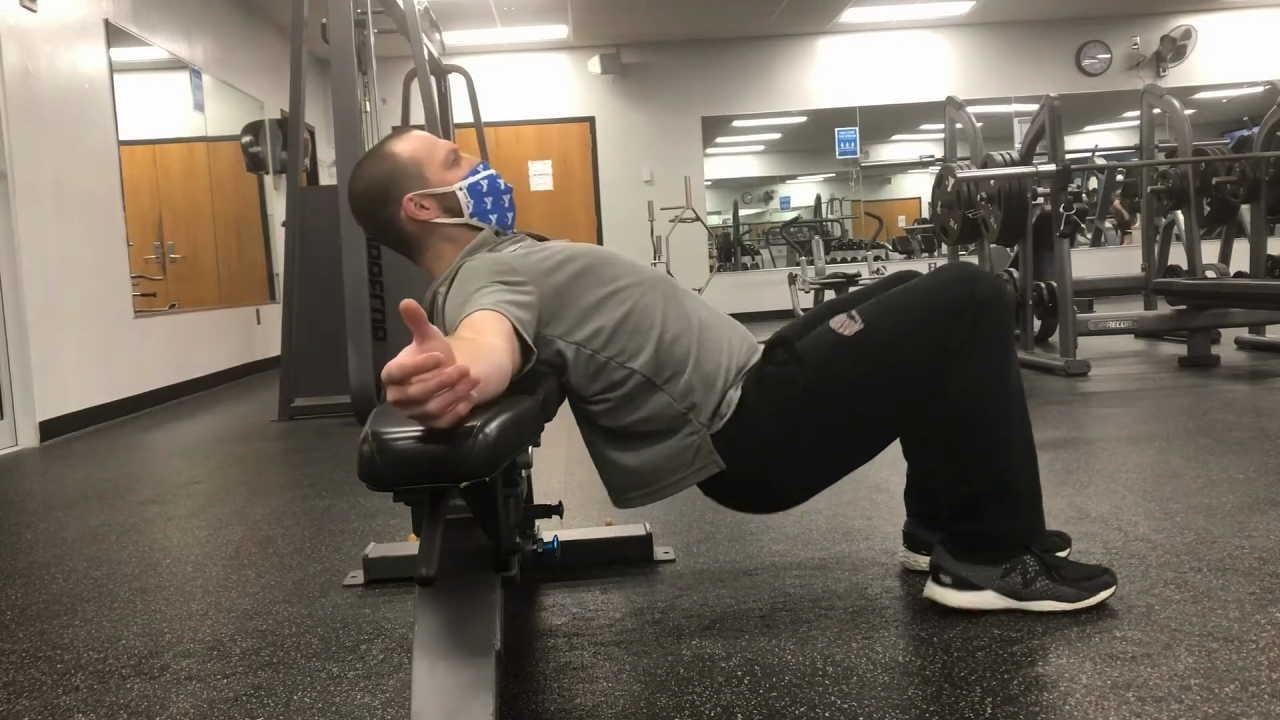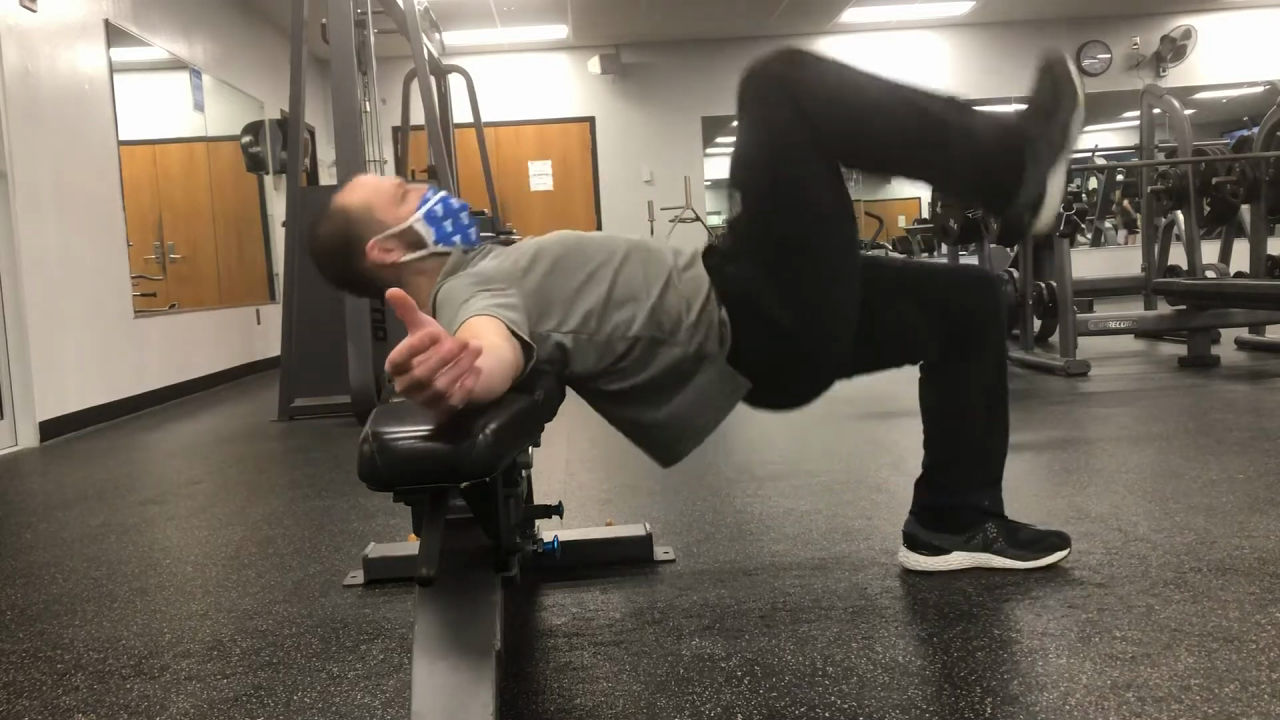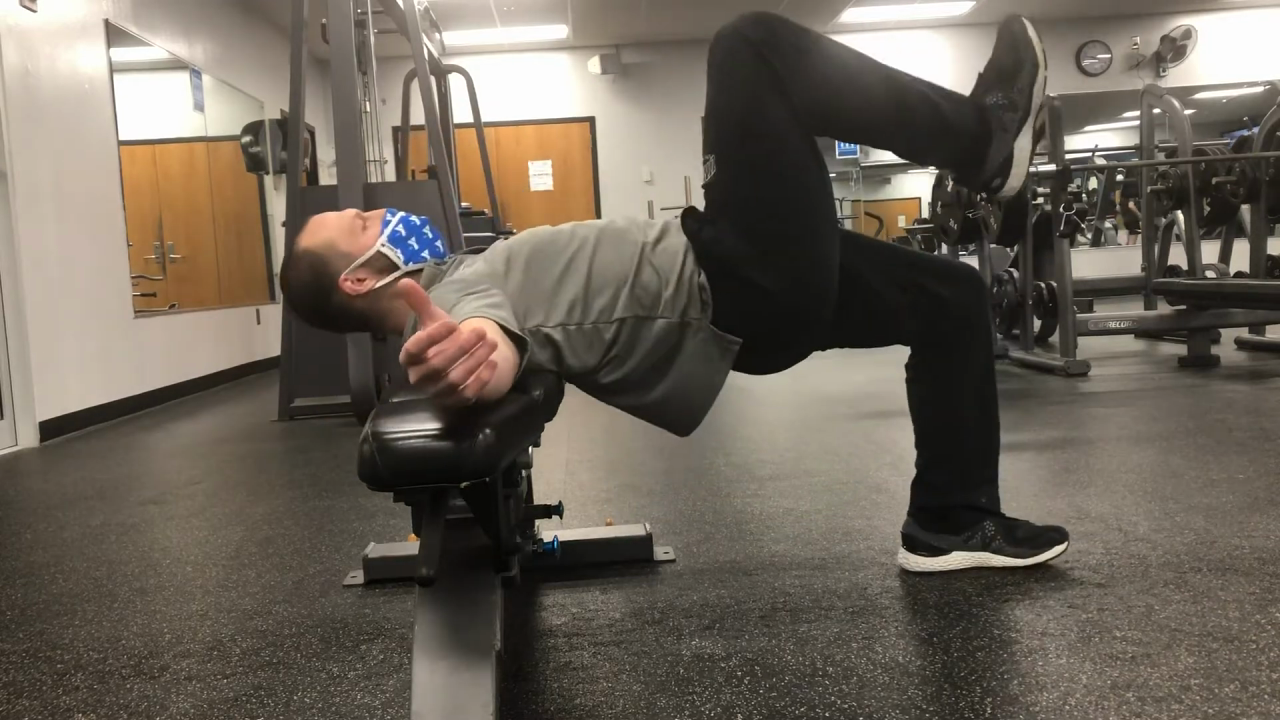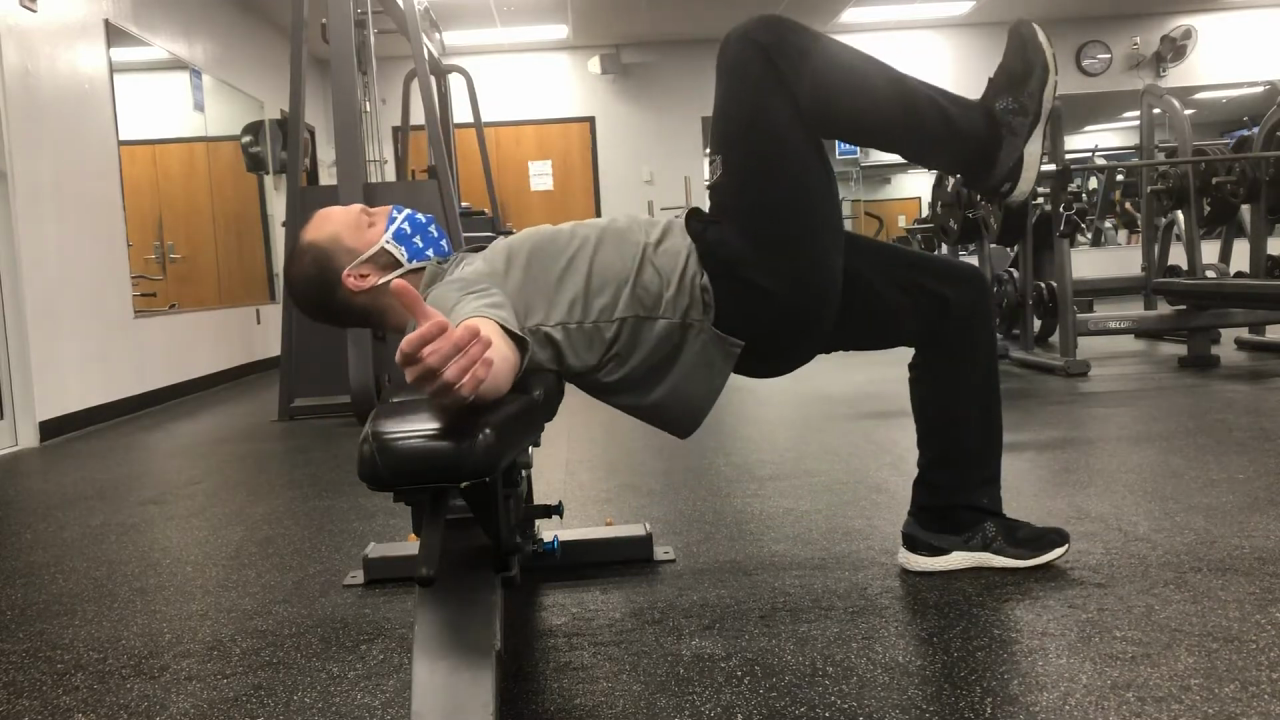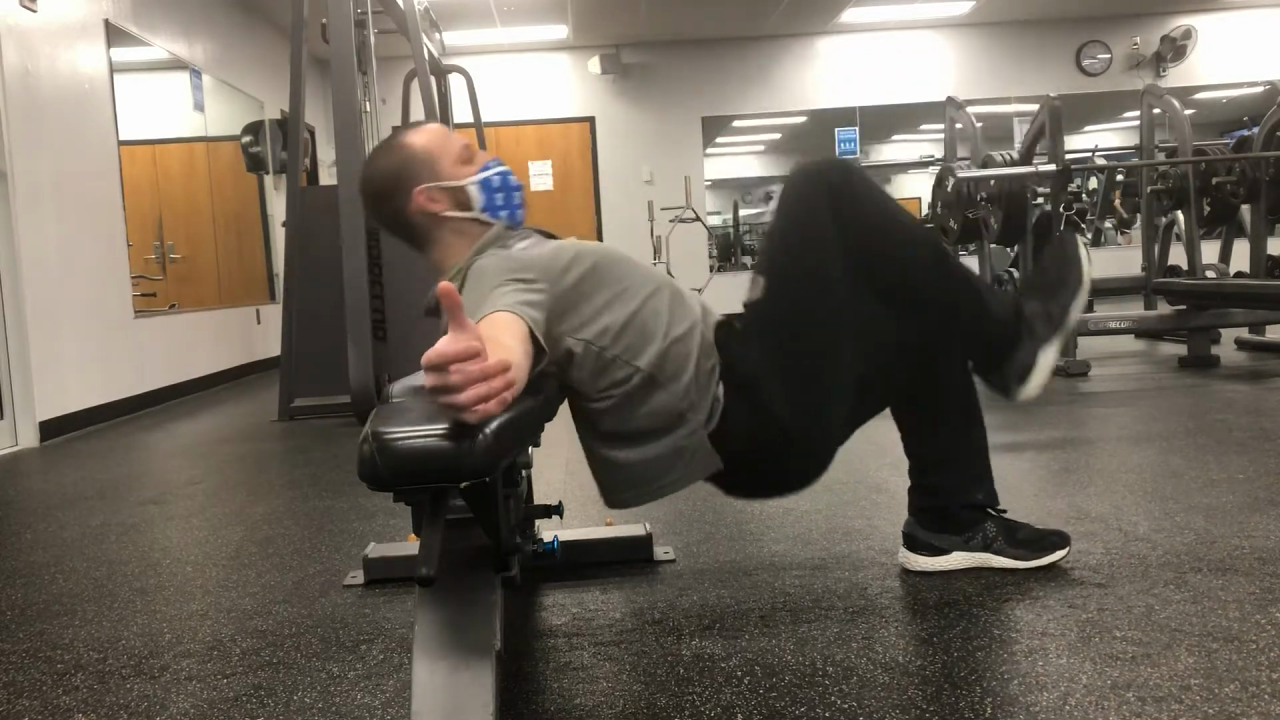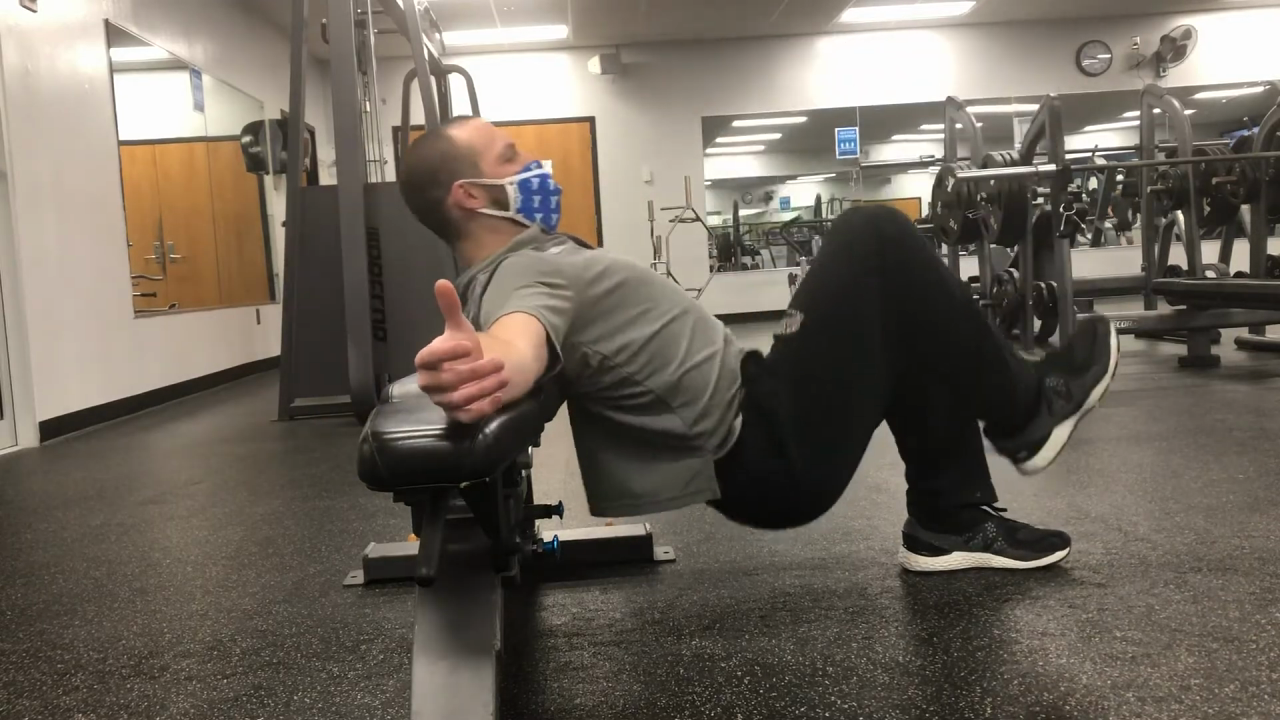
dt=0.5s
person 1, frame 1
left shoulder: (498, 258)
right shoulder: (485, 283)
right elbow: (488, 346)
right wrist: (448, 375)
left hip: (747, 385)
right hip: (755, 426)
left knee: (927, 312)
right knee: (964, 301)
left ankle: (942, 525)
right ankle: (989, 554)
person 1, frame 2
left shoulder: (477, 270)
right shoulder: (469, 296)
right elbow: (491, 350)
right wrist: (454, 368)
left hip: (764, 318)
right hip: (761, 323)
left knee: (966, 300)
right knee: (784, 82)
left ankle: (955, 523)
right ankle: (1012, 176)
person 1, frame 3
left shoulder: (456, 284)
right shoulder: (456, 303)
right elbow: (495, 353)
right wrist: (459, 363)
left hip: (754, 285)
right hip: (745, 284)
left knee: (951, 296)
right knee: (751, 42)
left ankle: (951, 522)
right ankle: (979, 139)
person 1, frame 4
left shoulder: (462, 275)
right shoulder: (455, 300)
right elbow: (494, 351)
right wrist: (465, 361)
left hip: (750, 285)
right hip: (749, 288)
left knee: (955, 296)
right knee: (761, 48)
left ankle: (953, 521)
right ankle: (988, 146)
person 1, frame 5
left shoulder: (503, 257)
right shoulder: (500, 273)
right elbow: (503, 344)
right wrist: (478, 368)
left hip: (746, 413)
right hip: (760, 420)
left knee: (915, 321)
right knee: (826, 188)
left ankle: (952, 521)
right ankle: (1008, 334)
person 1, frame 6
left shoulder: (528, 265)
right shoulder: (522, 281)
right elbow: (514, 345)
right wrist: (477, 368)
left hip: (754, 442)
right hip: (770, 453)
left knee: (907, 323)
right knee: (873, 240)
left ankle: (951, 521)
right ankle: (1023, 410)
